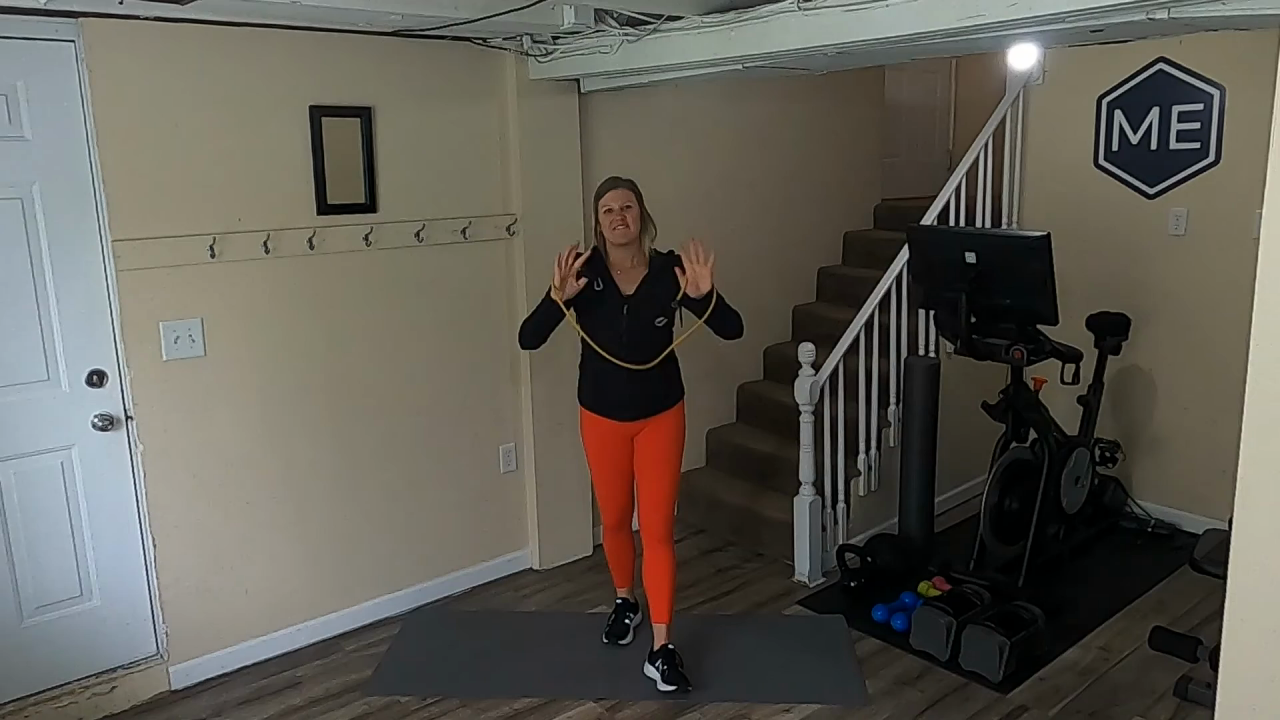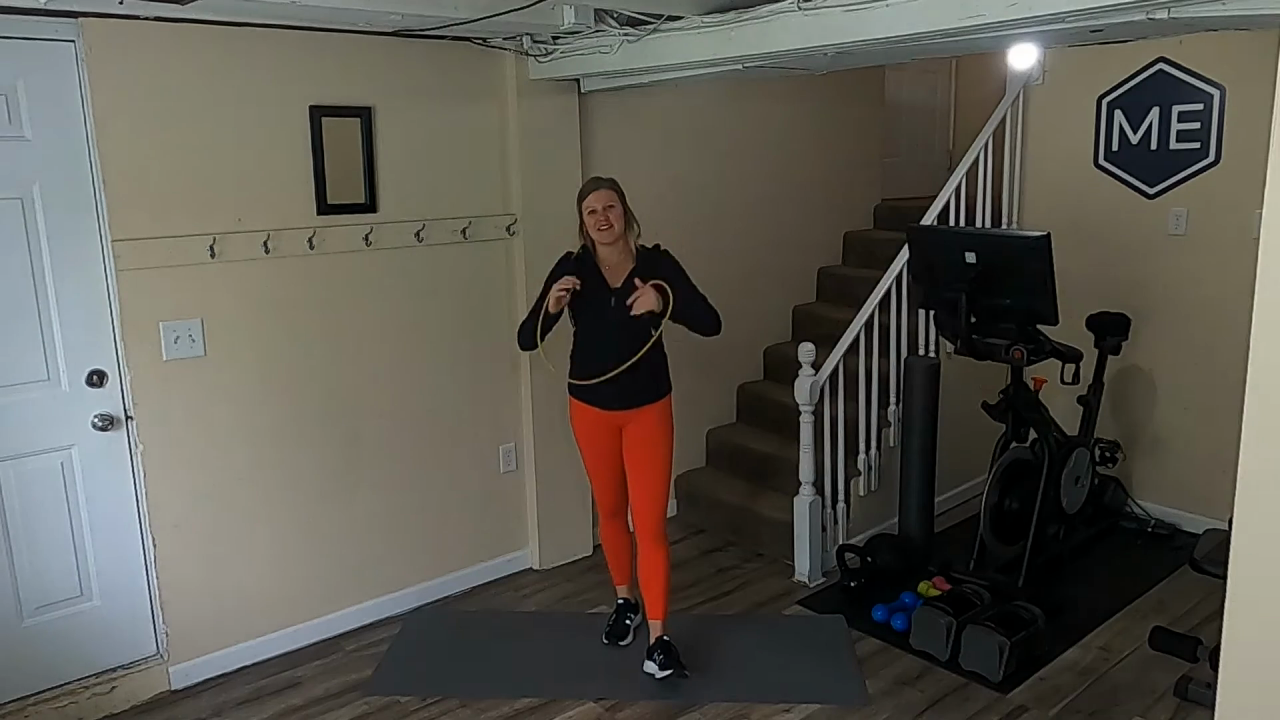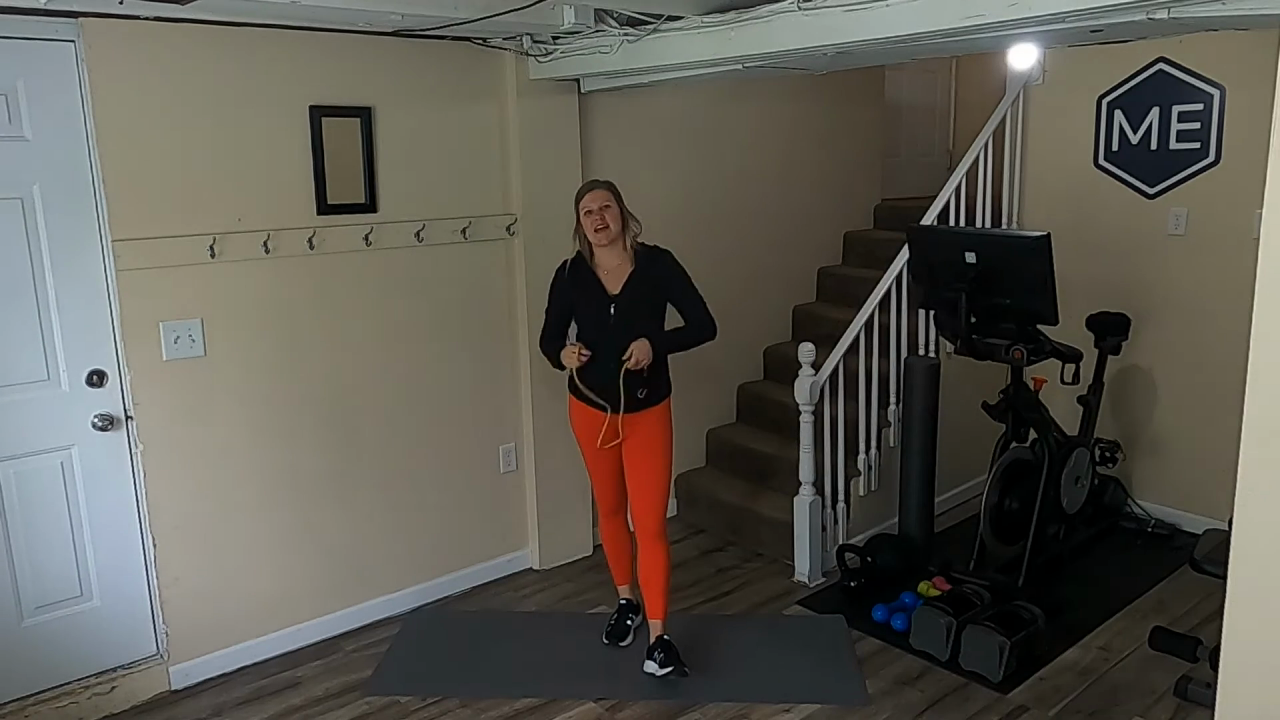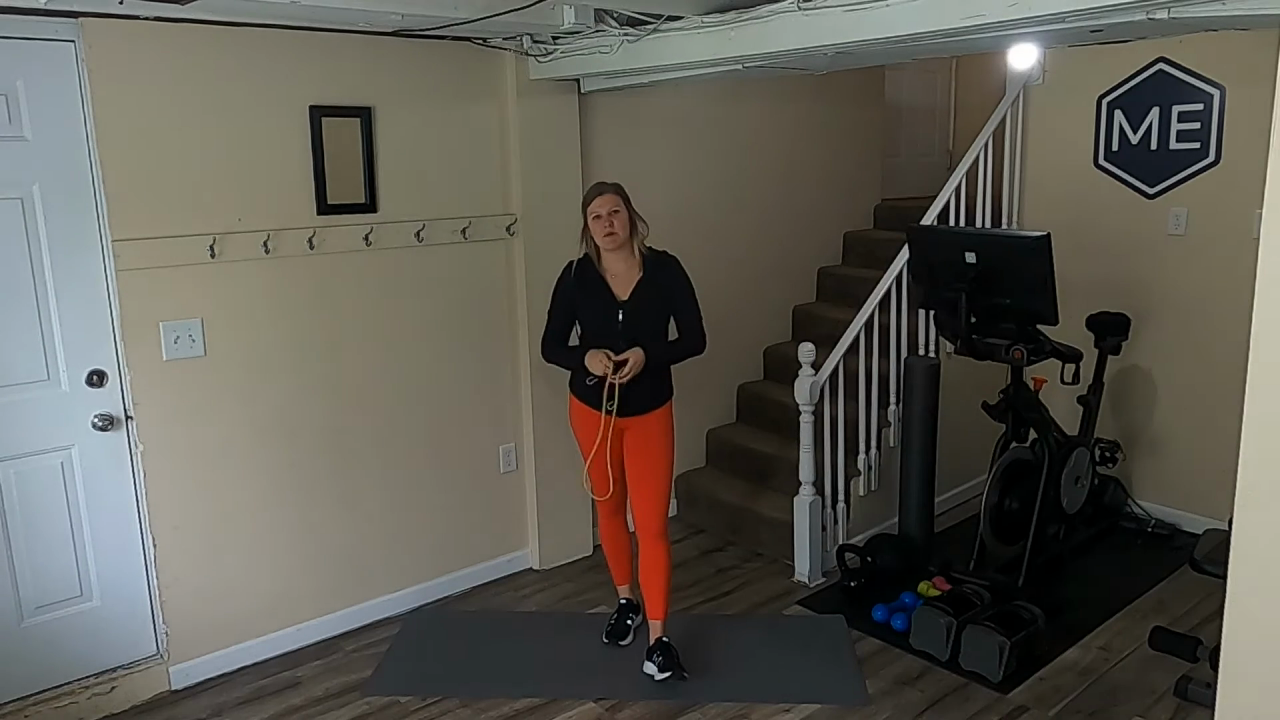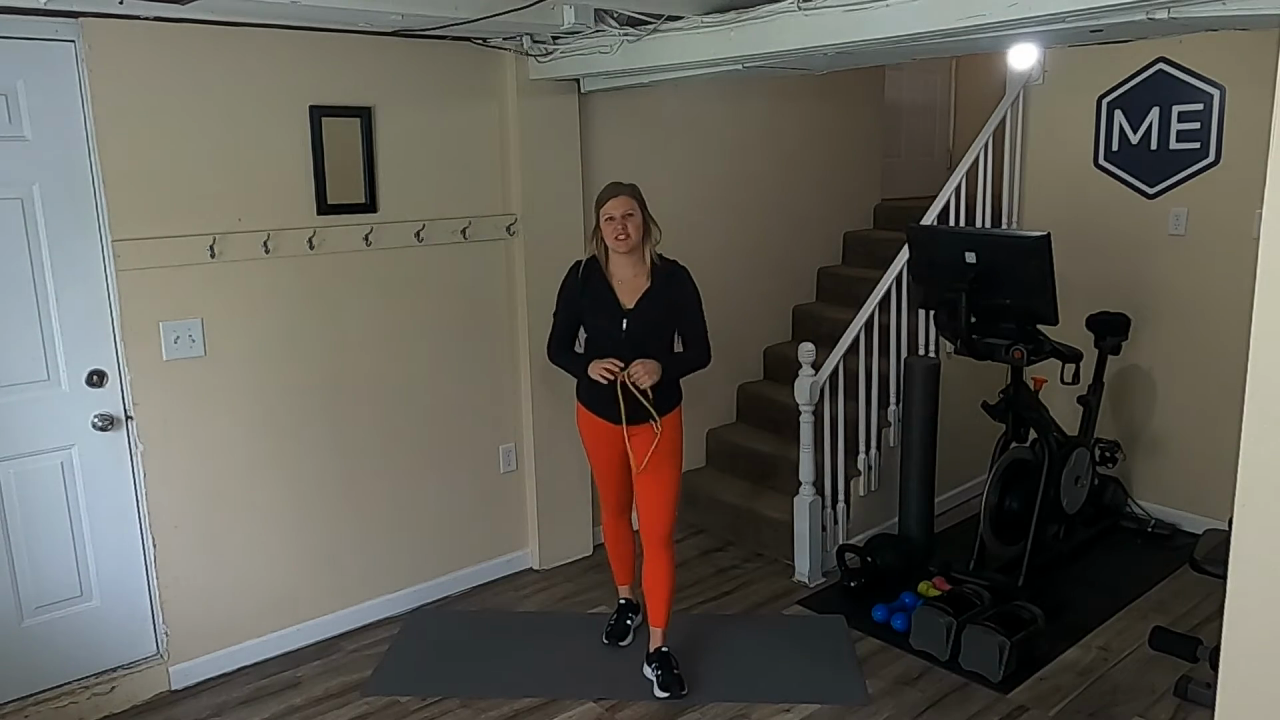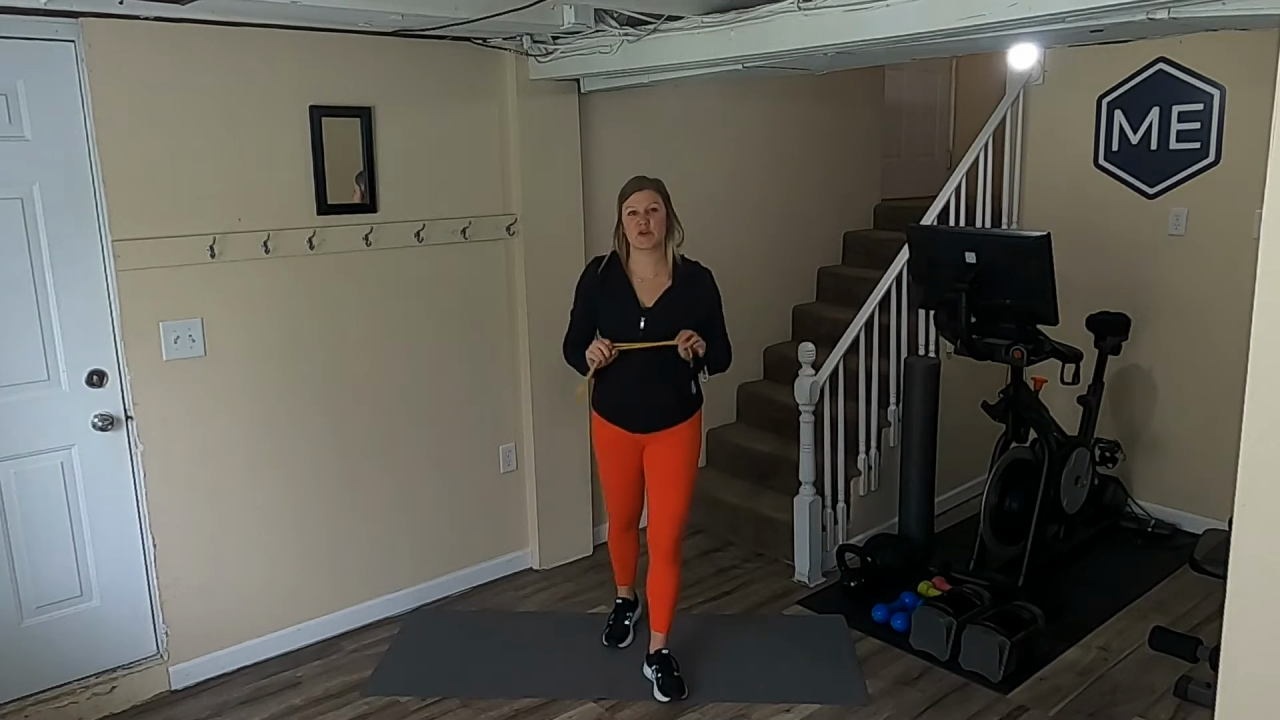
dt=0.4s
person 1, frame 1
left shoulder: (670, 268)
right shoulder: (583, 273)
left elbow: (732, 330)
right elbow: (529, 340)
left wrist: (704, 296)
right wrist: (556, 297)
left hip: (661, 415)
right hip: (601, 416)
left knee: (657, 528)
right knee: (615, 520)
left ankle: (661, 649)
right ankle: (624, 602)
person 1, frame 2
left shoulder: (658, 264)
right shoulder: (570, 268)
left elbow: (711, 324)
right elbow: (528, 339)
left wrist: (665, 305)
right wrist: (549, 305)
left hip: (648, 407)
right hip: (590, 406)
left knee: (650, 523)
right knee: (611, 510)
left ankle: (658, 640)
right ankle: (625, 601)
person 1, frame 3
left shoulder: (657, 264)
right shoulder: (569, 275)
left elbow: (703, 326)
right elbow: (549, 339)
left wrist: (655, 343)
right wrist: (564, 352)
left hip: (647, 407)
right hip: (590, 405)
left knee: (650, 523)
right knee: (610, 508)
left ankle: (658, 640)
right ankle: (626, 603)
person 1, frame 4
left shoulder: (664, 269)
right shoulder: (575, 277)
left elbow: (694, 339)
right elbow: (550, 347)
left wrist: (647, 354)
right wrist: (586, 357)
left hip: (650, 410)
right hip: (592, 408)
left knee: (652, 524)
right knee: (610, 508)
left ankle: (658, 642)
right ankle: (626, 602)
person 1, frame 5
left shoulder: (674, 279)
right shoulder: (581, 278)
left elbow: (699, 353)
right elbow: (557, 347)
left wrist: (661, 365)
right wrist: (587, 366)
left hip: (658, 418)
right hip: (598, 415)
left knee: (657, 533)
right knee: (615, 513)
left ankle: (658, 650)
right ankle: (626, 601)
person 1, frame 6
left shoulder: (696, 280)
right shoulder: (599, 275)
left elbow: (720, 359)
right elbow: (571, 348)
left wrist: (697, 354)
right wrist: (591, 356)
left hip: (675, 427)
right hip: (613, 423)
left knee: (666, 542)
right knee: (621, 523)
left ankle: (659, 652)
right ankle: (626, 599)
